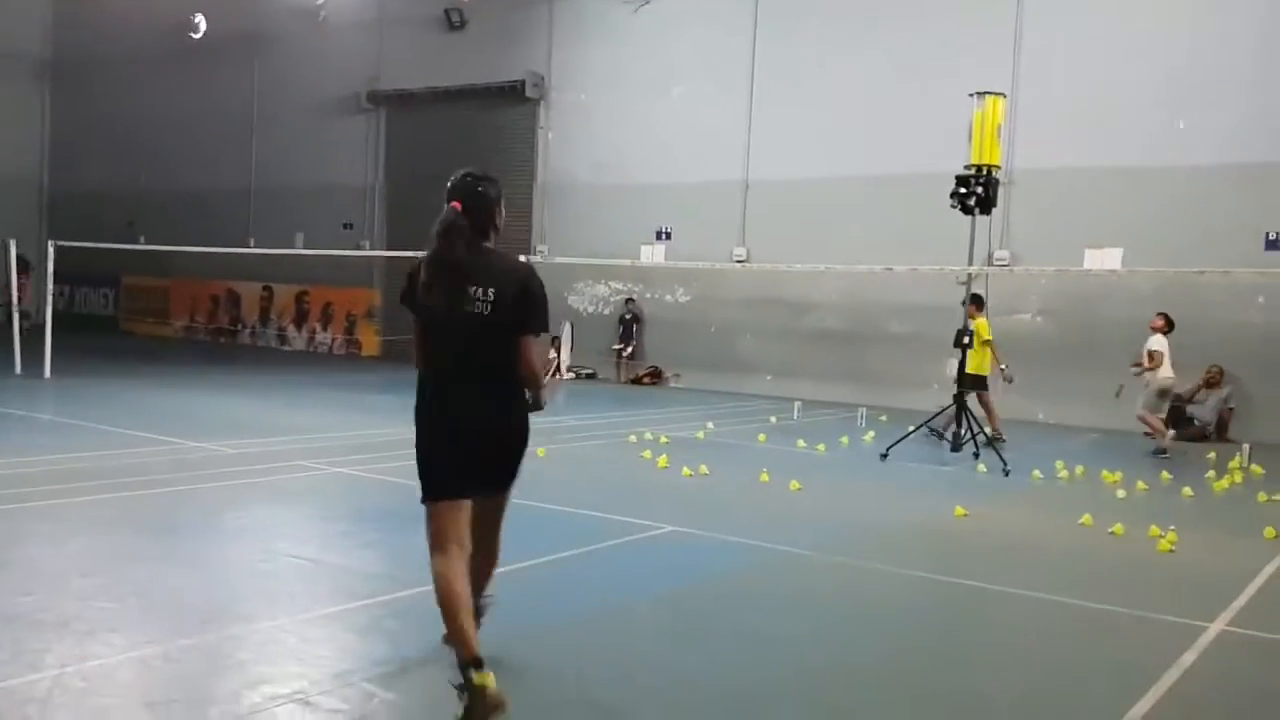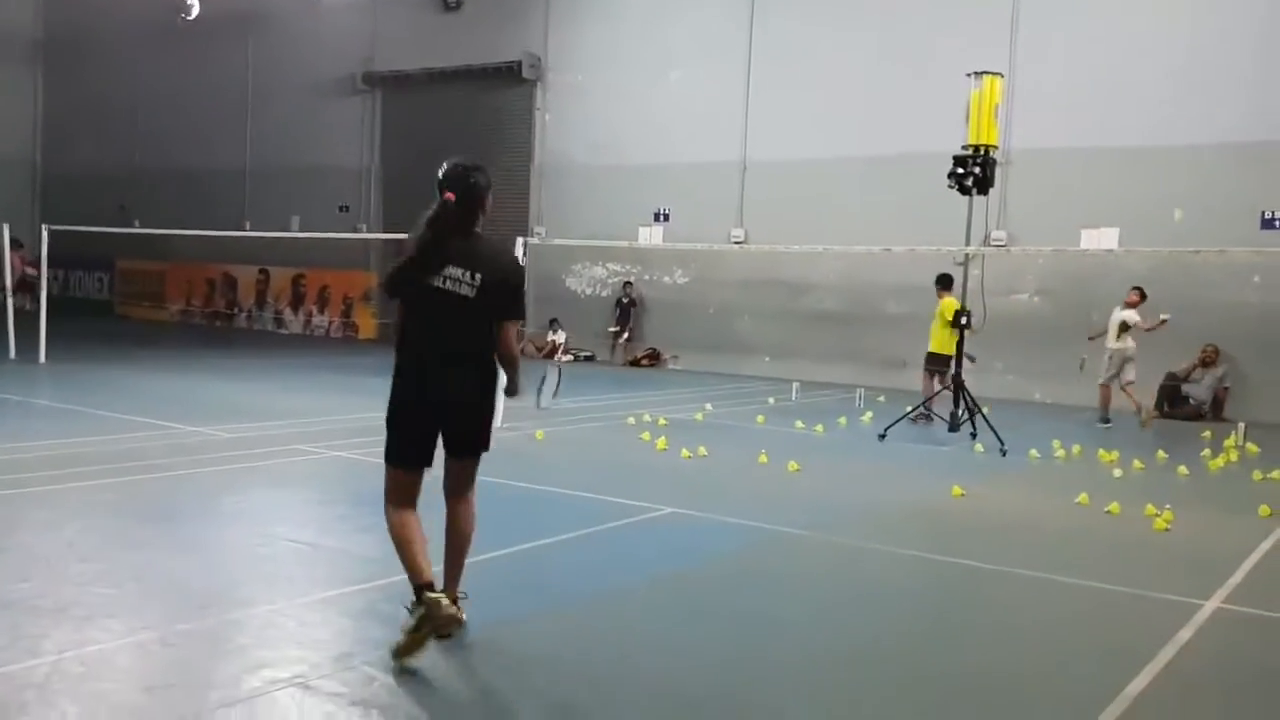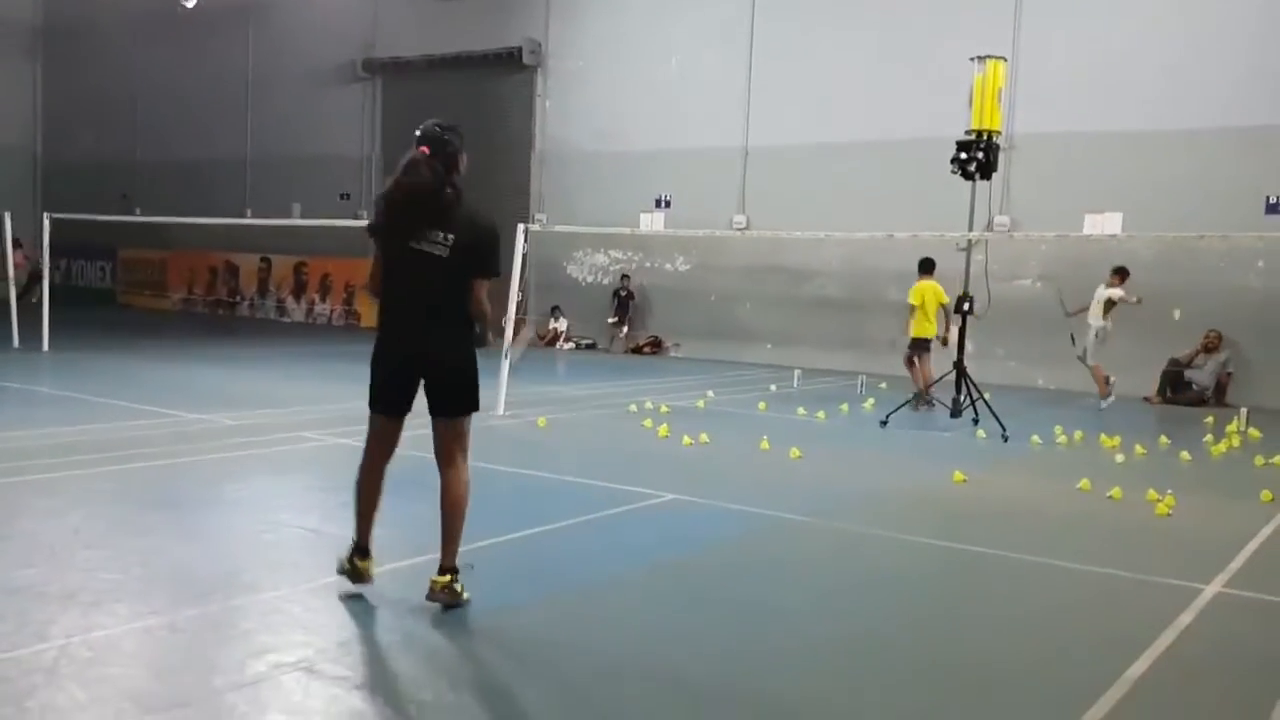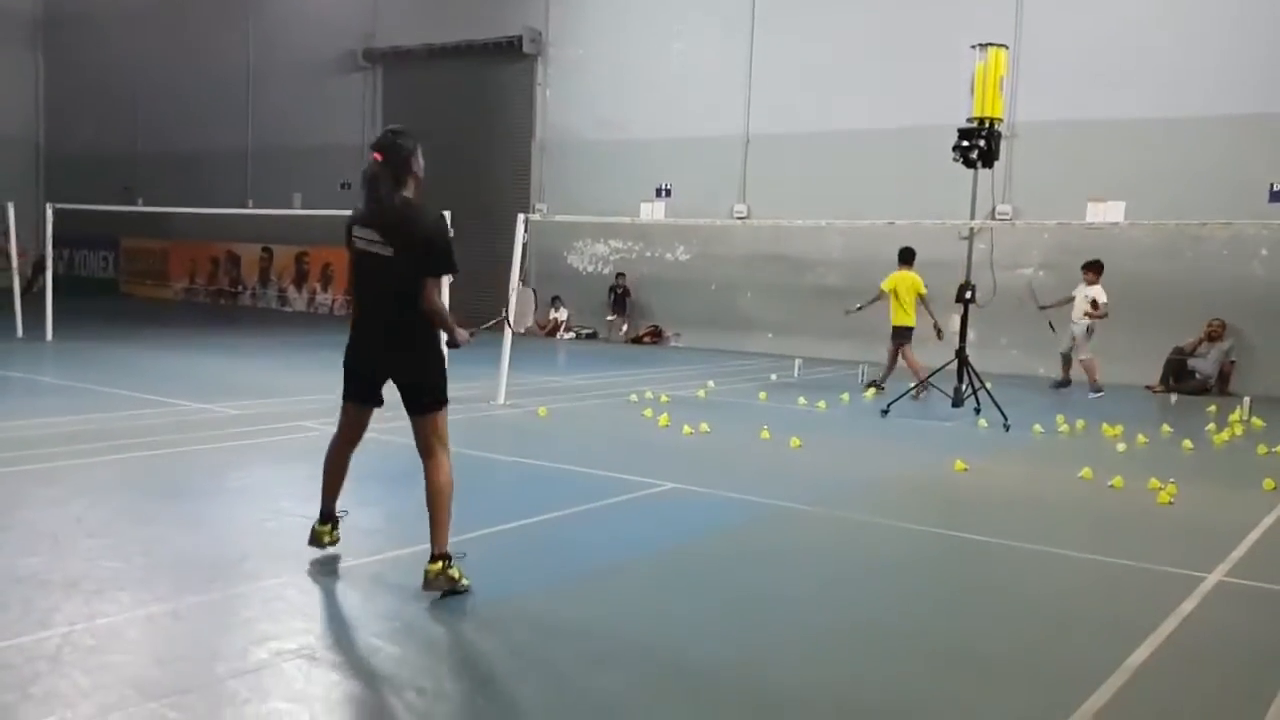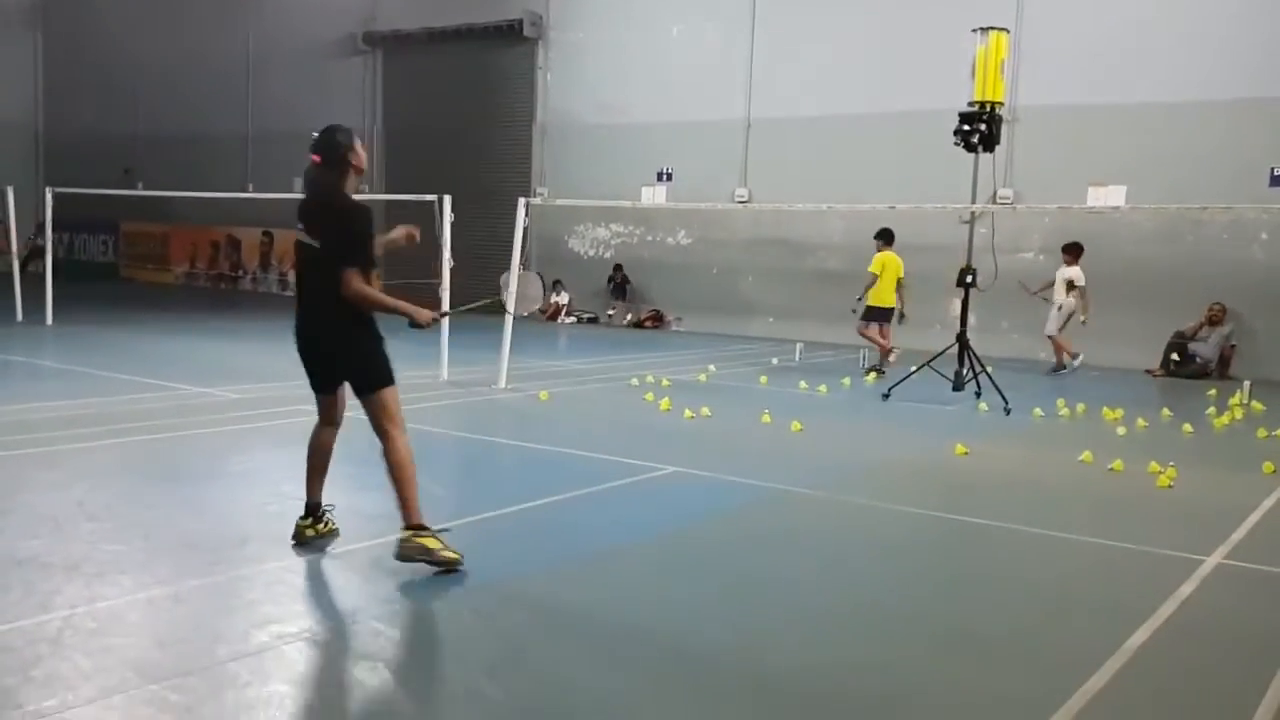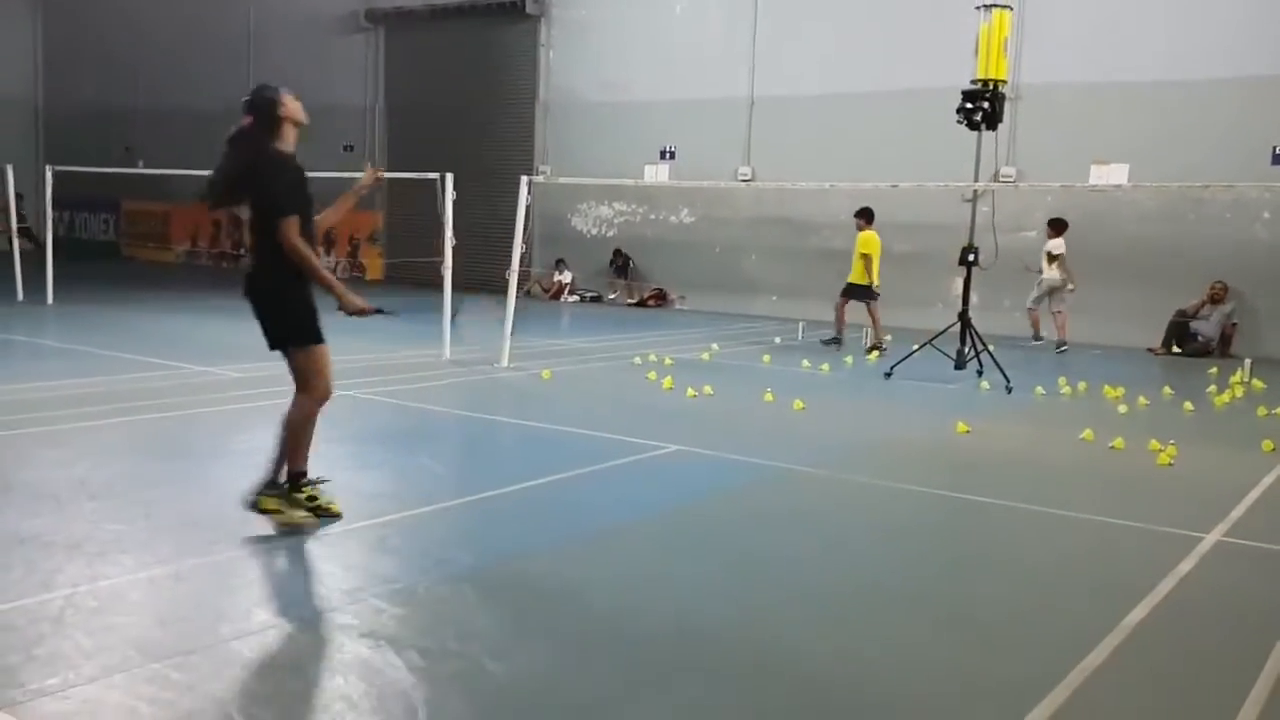
dt=0.2s
person 1, frame 1
left shoulder: (429, 271)
right shoulder: (520, 277)
left elbow: (421, 352)
right elbow: (529, 365)
right wrist: (536, 395)
left hip: (441, 421)
right hip: (501, 423)
left knee: (448, 551)
right knee: (486, 530)
right ankle: (468, 617)
person 1, frame 2
left shoulder: (422, 252)
right shoulder: (503, 265)
left elbow: (404, 320)
right elbow: (506, 347)
right wrist: (514, 378)
left hip: (415, 390)
right hip: (472, 395)
left knee: (400, 504)
right knee: (460, 495)
left ankle: (429, 596)
right ankle: (449, 599)
person 1, frame 3
left shoulder: (394, 212)
right shoulder: (477, 227)
left elbow: (375, 286)
right elbow: (478, 305)
right wrist: (482, 332)
left hip: (395, 347)
right hip: (452, 352)
left knee: (377, 454)
right knee: (453, 461)
left ankle: (362, 556)
right ankle: (446, 575)
person 1, frame 4
left shoulder: (362, 218)
right shoulder: (428, 224)
left elbow: (355, 286)
right elbow: (429, 301)
right wrist: (454, 331)
left hip: (365, 342)
right hip: (414, 348)
left knee: (347, 436)
right knee: (435, 453)
left ankle: (325, 522)
right ankle: (440, 562)
person 1, frame 5
left shoulder: (316, 206)
right shoulder: (353, 213)
right elbow: (352, 288)
left wrist: (389, 240)
right wrist: (411, 311)
left hip: (311, 331)
right hip: (350, 332)
left knee: (328, 420)
right knee: (392, 430)
left ankle: (311, 518)
right ankle: (416, 532)
person 1, frame 6
left shoulder: (263, 164)
right shoulder: (282, 166)
left elbow: (312, 226)
right elbow: (292, 242)
left wrist: (358, 191)
right wrist: (340, 291)
left hip: (270, 286)
right hip: (284, 286)
left knee: (312, 387)
right knee: (316, 388)
left ankle: (295, 484)
right ankle: (275, 487)
